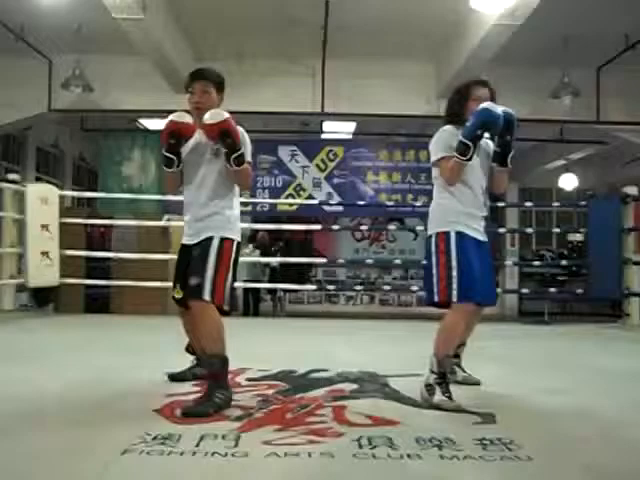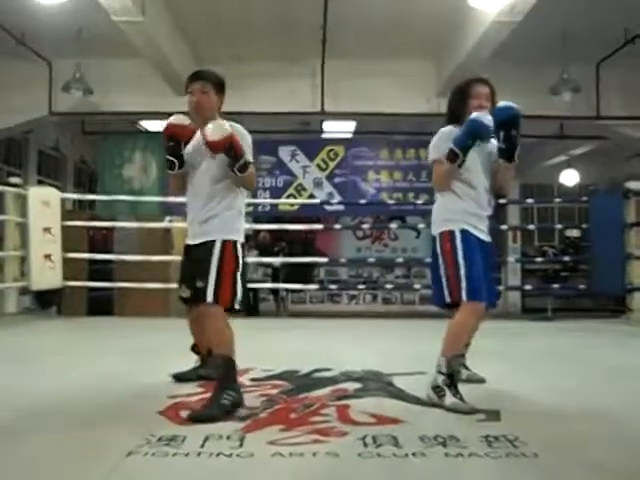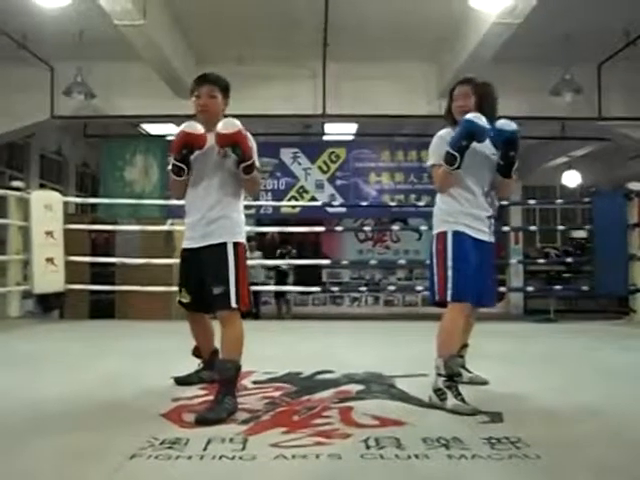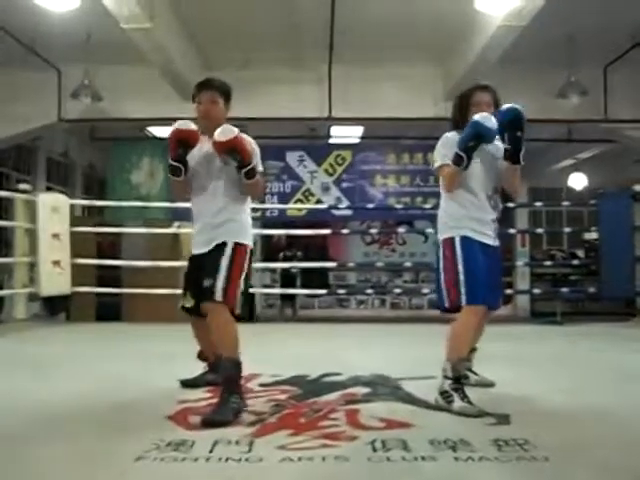
dt=0.7s
person 1, frame 1
left shoulder: (234, 133)
right shoulder: (185, 138)
left elbow: (246, 183)
right elbow: (172, 188)
left wrist: (232, 149)
right wrist: (170, 153)
left hip: (220, 230)
right hip: (192, 231)
left knee: (203, 301)
right knee: (185, 303)
left ankle: (220, 385)
right ankle: (202, 362)
person 1, frame 2
left shoulder: (234, 133)
right shoulder: (191, 140)
left elbow: (251, 183)
right elbow: (177, 189)
left wrist: (235, 156)
right wrist: (173, 154)
left hip: (223, 233)
right hip: (196, 233)
left knee: (212, 304)
right knee: (192, 303)
left ankle: (228, 388)
right ankle: (208, 362)
person 1, frame 3
left shoulder: (238, 137)
right shoulder: (189, 141)
left elbow: (253, 189)
right elbow: (177, 193)
left wrist: (244, 158)
right wrist: (179, 160)
left hip: (225, 236)
right hip: (193, 237)
left knee: (227, 309)
right knee: (193, 307)
left ankle: (227, 392)
right ankle: (210, 365)
person 1, frame 4
left shoulder: (242, 142)
right shoulder: (192, 147)
left elbow: (257, 193)
right elbow: (180, 195)
left wrist: (244, 162)
right wrist: (177, 160)
left hip: (232, 238)
right hip: (202, 241)
left knee: (217, 306)
right knee: (195, 311)
left ankle: (232, 392)
right ankle: (215, 368)
person 2, frame 1
left shoulder: (486, 142)
right shoulder: (447, 134)
left elbow: (499, 188)
right elbow: (449, 177)
left wrist: (504, 146)
right wrist: (470, 138)
left hip: (476, 230)
right hip: (450, 229)
left knee: (477, 304)
right knee: (461, 304)
left ankle: (452, 363)
right ankle: (434, 380)
person 2, frame 2
left shoulder: (488, 138)
right shoulder: (447, 135)
left elbow: (503, 184)
right elbow: (439, 183)
left wrist: (509, 143)
right wrist: (462, 146)
left hip: (480, 229)
right hip: (453, 228)
left knee: (481, 304)
right knee: (471, 303)
left ankle: (456, 362)
right ankle: (442, 381)
person 2, frame 3
left shoulder: (494, 141)
right shoulder: (445, 137)
left elbow: (503, 192)
right elbow: (441, 184)
left wrist: (508, 156)
right wrist: (459, 147)
left hip: (483, 231)
right hip: (454, 229)
left knee: (472, 305)
right knee: (458, 303)
left ankle: (457, 365)
right ankle: (442, 383)
person 2, frame 4
left shoulder: (496, 146)
right shoulder: (451, 140)
left elbow: (513, 188)
right elbow: (449, 184)
left wrist: (514, 145)
right wrist: (467, 147)
left hip: (488, 234)
right hip: (460, 233)
left knee: (484, 308)
right knee: (471, 307)
left ankle: (463, 366)
right ankle: (449, 385)
